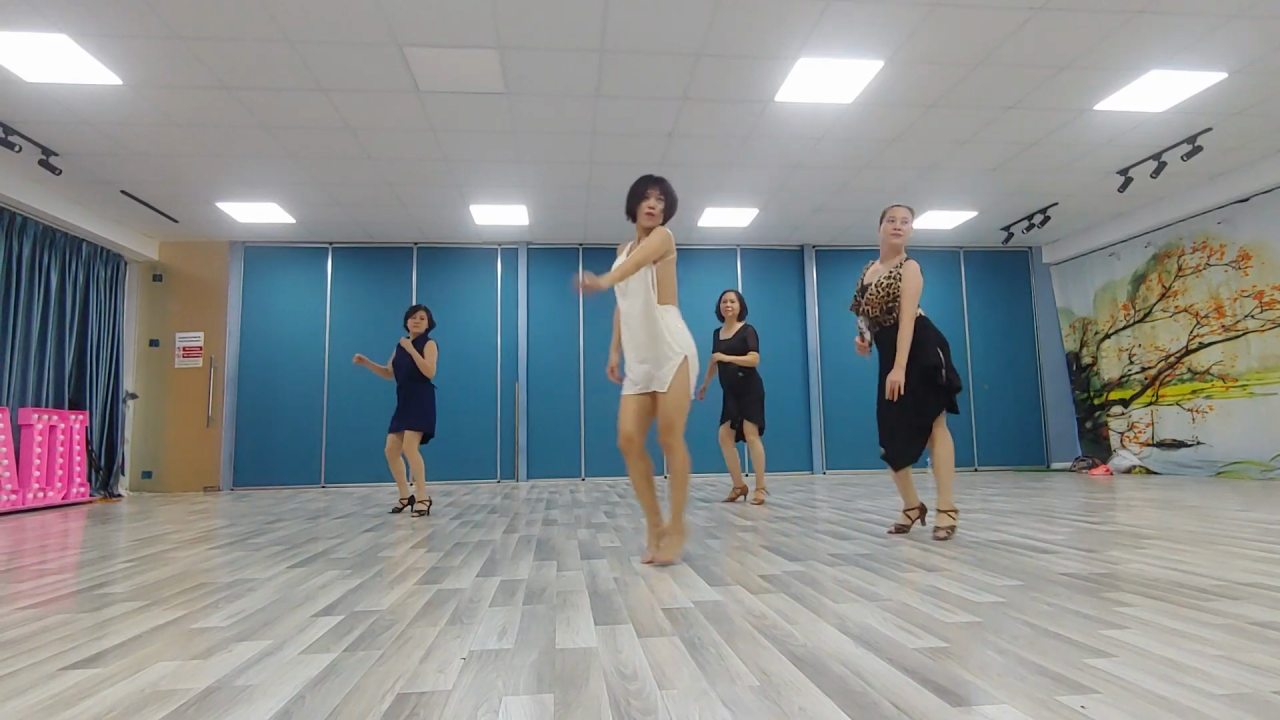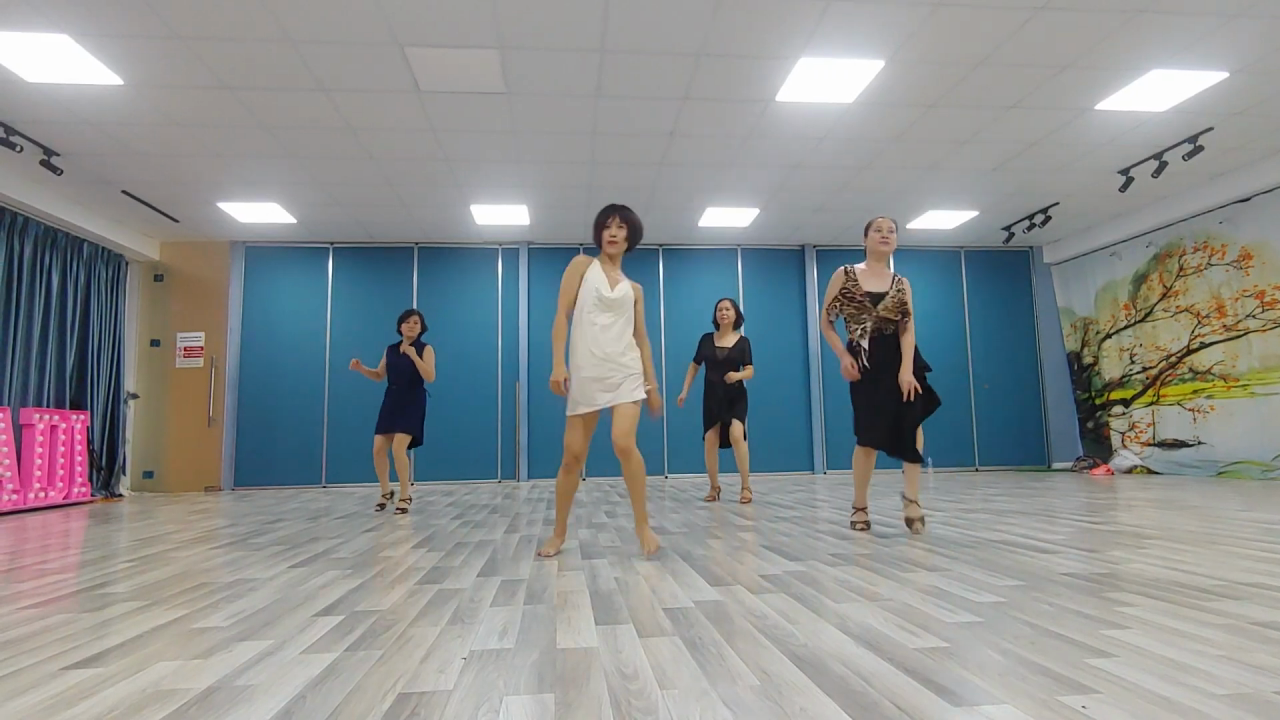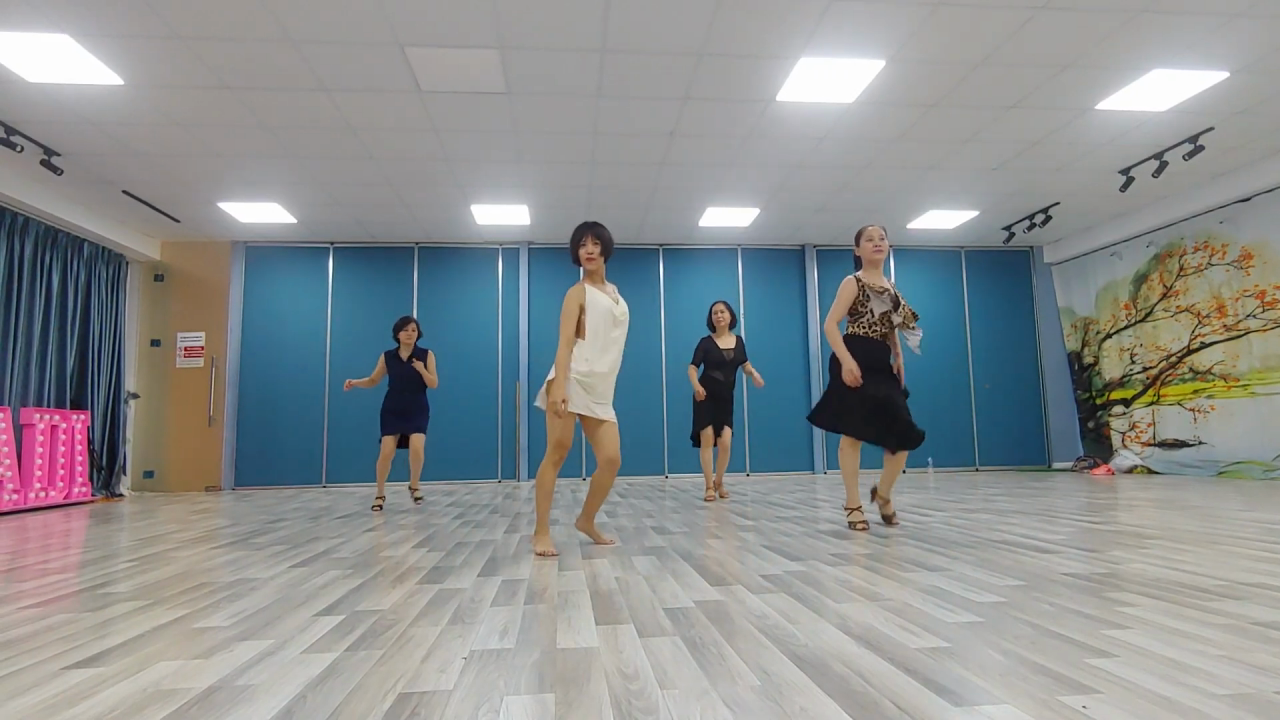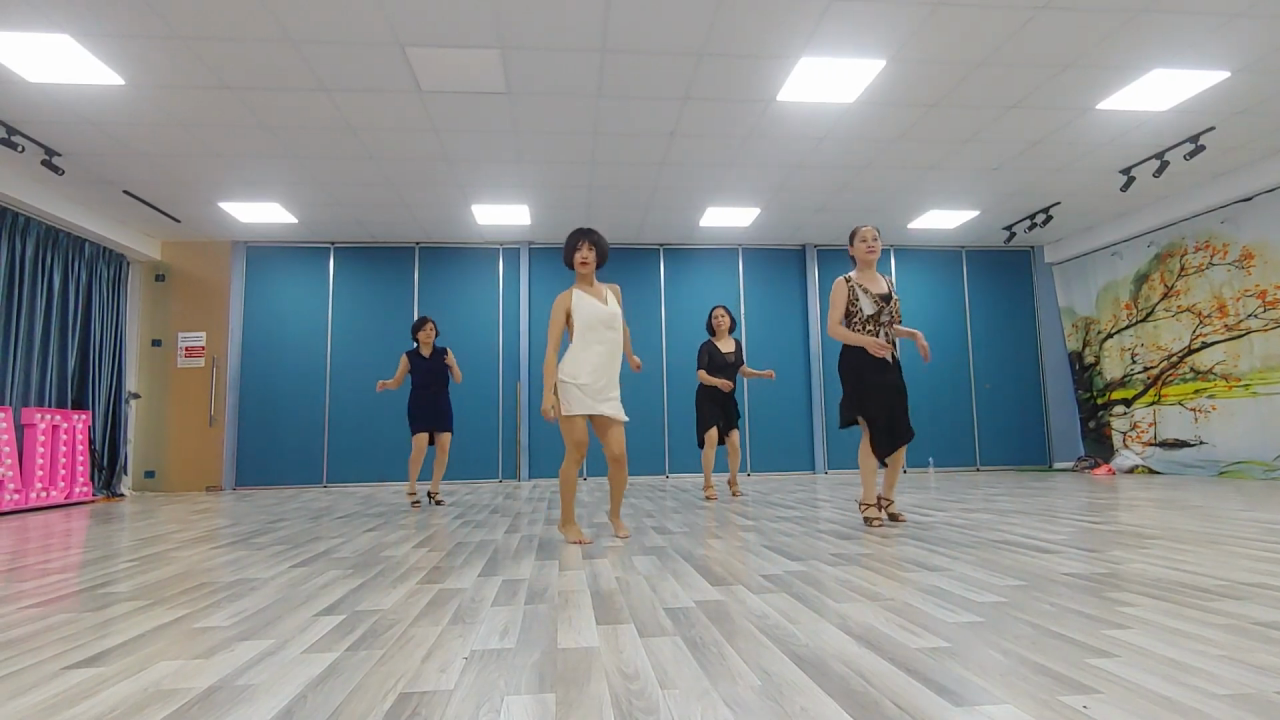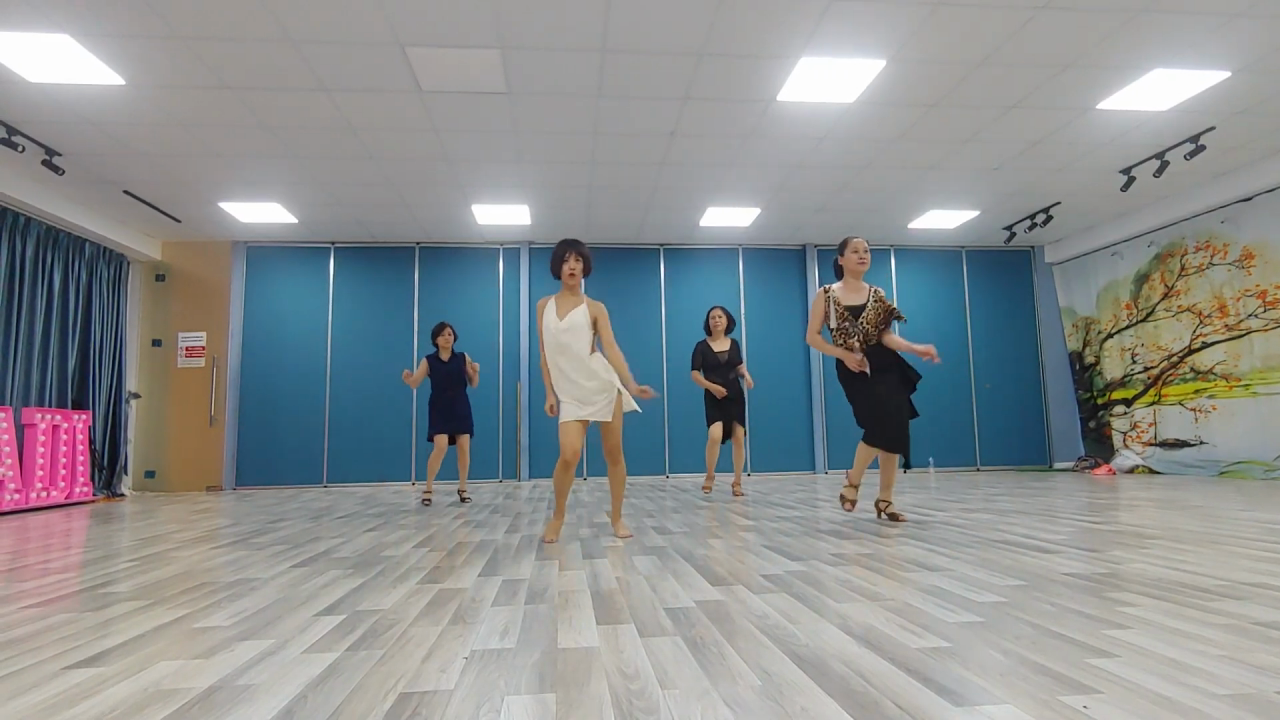
dt=0.3s
person 1, frame 1
left shoulder: (663, 239)
right shoulder: (624, 248)
left elbow: (632, 267)
left wrist: (603, 281)
right wrist: (614, 351)
left hip: (671, 350)
right hip: (641, 359)
left knee: (670, 437)
right knee: (628, 441)
left ankle: (676, 528)
right ankle: (656, 527)
person 1, frame 2
left shoulder: (634, 288)
right shoulder: (581, 265)
left elbow: (641, 336)
right elbow: (562, 317)
left wrist: (652, 382)
right wrist: (558, 364)
left hip: (625, 374)
right hip: (585, 375)
left knee: (624, 445)
right knee: (573, 457)
left ankle: (644, 527)
right ankle: (558, 532)
person 1, frame 3
left shoulder: (614, 292)
right shoulder: (578, 292)
right elbow: (565, 341)
right wrist: (559, 385)
left hip: (600, 390)
right hip: (573, 380)
left knee: (611, 461)
right knee: (557, 452)
left ankle: (586, 520)
right ankle: (542, 531)
person 1, frame 4
left shoulder: (614, 291)
right shoulder: (563, 299)
right elbow: (552, 348)
left wrist: (630, 355)
right wrist: (548, 392)
left hip: (606, 387)
right hip: (572, 384)
left knee: (618, 456)
right knee: (576, 453)
left ankle: (615, 516)
right ankle: (567, 522)
person 1, frame 5
left shoulder: (594, 308)
right shoulder: (544, 305)
left elbow: (610, 349)
right elbow: (545, 353)
left wrist: (631, 386)
right wrist: (549, 394)
left hip: (603, 387)
right hip: (569, 394)
left knee: (613, 455)
right knee: (568, 456)
left ankle: (616, 517)
right ankle: (557, 516)
person 2, frame 1
left shoulder: (909, 268)
right shoulder: (869, 269)
left elbow: (907, 318)
left wrist: (899, 368)
right wrist: (864, 338)
left hip: (921, 350)
right hip: (891, 354)
left knee: (933, 425)
right knee: (893, 435)
left ankle: (946, 508)
right ankle: (912, 507)
person 2, frame 2
left shoulder: (901, 282)
right shoulder: (846, 275)
left elbow: (907, 328)
right elbow: (826, 319)
left wrist: (907, 367)
right wrist: (843, 355)
left hip: (897, 360)
right hip: (865, 362)
left knee: (911, 424)
right knee: (869, 437)
left ankle: (912, 502)
right ankle: (860, 506)
person 2, frame 3
left shoulder: (891, 287)
right shoulder: (853, 282)
right elbow: (830, 324)
left wrist: (898, 361)
right wrist: (845, 360)
left hip: (882, 364)
right hip: (856, 362)
left knee: (902, 429)
right knee: (852, 433)
left ankle: (883, 494)
right ankle: (853, 505)
person 2, frame 4
left shoulder: (888, 283)
right shoulder: (844, 283)
right elbow: (833, 328)
left wrist: (914, 333)
right wrist: (866, 341)
left hip: (887, 362)
right hip: (858, 362)
left knee: (898, 431)
right knee: (872, 429)
left ankle: (886, 499)
right ankle: (870, 502)
person 2, frame 5
left shoulder: (877, 295)
right shoulder: (825, 294)
left elbow: (885, 336)
right elbow: (812, 336)
left wrist: (915, 348)
right wrist: (844, 354)
left hip: (885, 365)
right hip: (853, 369)
left knee: (895, 431)
right knee: (884, 427)
left ankle: (885, 501)
right ankle: (852, 480)
person 3, frame 1
left shoulder: (747, 330)
right shoulder: (717, 333)
left elbow: (754, 359)
right elbow: (715, 362)
left wrist: (727, 357)
right wrist: (704, 384)
left hip: (749, 388)
right hip: (729, 392)
left knee: (751, 435)
right knee: (724, 439)
left ankle: (760, 487)
right ankle: (739, 486)
person 3, frame 2
left shoulder: (743, 342)
right shoulder: (707, 339)
left elbow: (749, 370)
right elbow: (694, 365)
left wrist: (739, 376)
right wrist: (684, 389)
left hip: (736, 397)
right hip: (712, 397)
left knee: (737, 435)
right knee: (711, 441)
left ankle: (746, 487)
right ankle: (714, 487)
person 3, frame 3
left shoulder: (738, 341)
right shoulder: (706, 342)
left elbow: (745, 364)
right elbow: (692, 368)
left wrist: (754, 374)
right wrist: (696, 385)
left hip: (726, 397)
right hip: (707, 396)
left knee: (725, 444)
right knee: (707, 440)
left ankle: (719, 483)
right ankle: (709, 487)
person 3, frame 4
left shoulder: (737, 344)
right shoulder: (707, 346)
left elbow: (742, 370)
right elbow: (700, 374)
left wrist: (761, 373)
right wrist: (718, 382)
left hip: (728, 400)
right hip: (708, 399)
left knee: (734, 443)
right knee: (711, 440)
left ankle: (733, 480)
right ankle: (708, 485)
person 3, frame 5
left shoulder: (734, 344)
right shoulder: (702, 346)
right elbow: (695, 374)
left wrist: (746, 376)
right wrist: (712, 387)
left hip: (735, 396)
right hip: (713, 398)
left knee: (739, 438)
right knee: (715, 436)
left ankle: (737, 483)
right ankle: (710, 477)
person 4, frame 1
left shoulder: (428, 344)
right shoulder: (400, 346)
left elbow: (430, 372)
right elbow: (390, 373)
left wrist: (411, 350)
right wrist: (366, 362)
left hip: (421, 400)
right hip: (404, 401)
left knee: (409, 447)
right knee: (391, 450)
left ankle: (423, 498)
right ankle: (406, 496)
person 4, frame 2
left shoulder: (425, 349)
right shoulder: (391, 350)
left elbow: (430, 377)
right elbow: (379, 375)
left wrist: (414, 357)
right wrist: (361, 367)
left hip: (413, 404)
right hip: (391, 402)
left knee: (398, 449)
right knee: (378, 449)
left ankle: (405, 496)
right ankle: (386, 491)
person 4, frame 3
left shoulder: (426, 355)
right shoulder: (387, 357)
left elbow: (434, 384)
right elbow: (373, 381)
left wrist: (422, 370)
right wrist: (355, 383)
left hip: (417, 408)
right hip: (392, 408)
left knee: (417, 448)
right knee: (386, 452)
left ankle: (415, 485)
right ankle: (380, 495)
person 4, frame 4
left shoulder: (445, 353)
right shoulder: (409, 357)
left elbow: (458, 380)
right elbow: (397, 382)
left wrist: (453, 367)
right wrist: (385, 384)
left hip: (442, 404)
right hip: (419, 405)
left knee: (443, 449)
right knee: (420, 447)
left ankle: (433, 490)
right ankle: (411, 491)
person 4, frame 5
left shoulder: (463, 358)
right shoulder: (428, 360)
left elbow: (473, 384)
right elbow: (415, 383)
left wrist: (475, 372)
right wrist: (407, 377)
left hip: (461, 408)
right hip: (439, 408)
left knee: (464, 449)
right knee: (440, 448)
left ankle: (462, 489)
right ankle: (428, 488)
